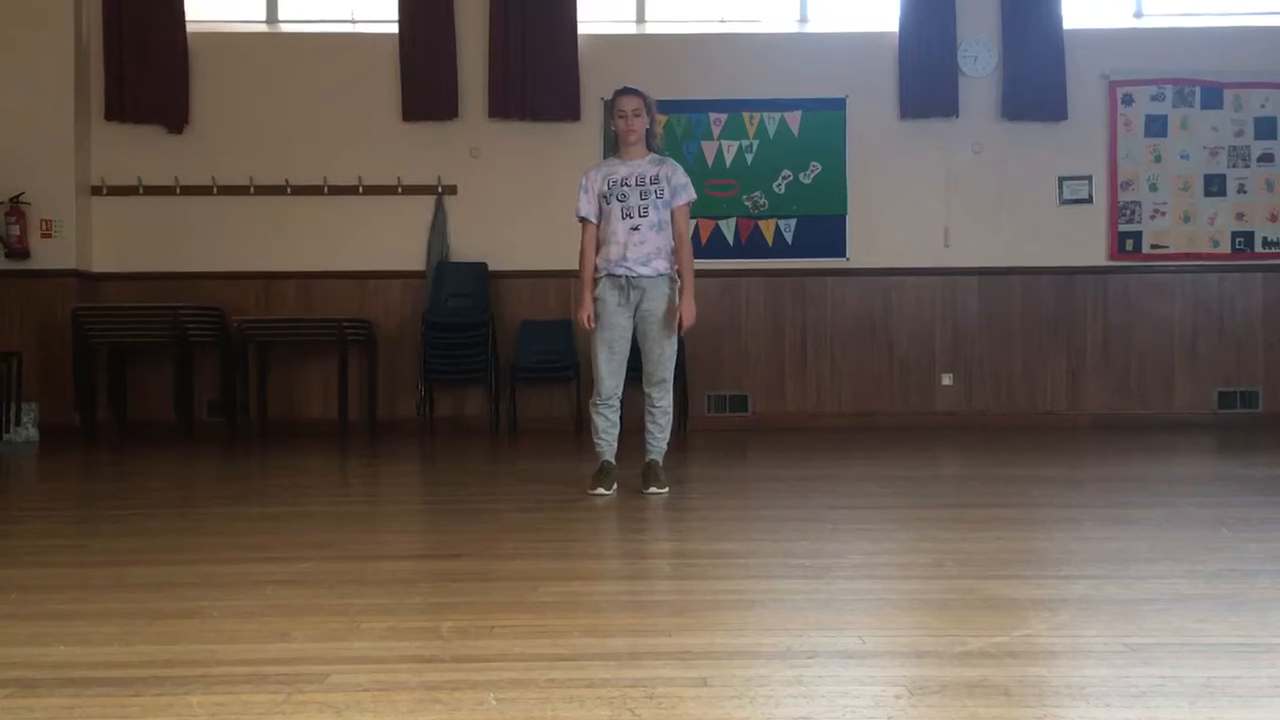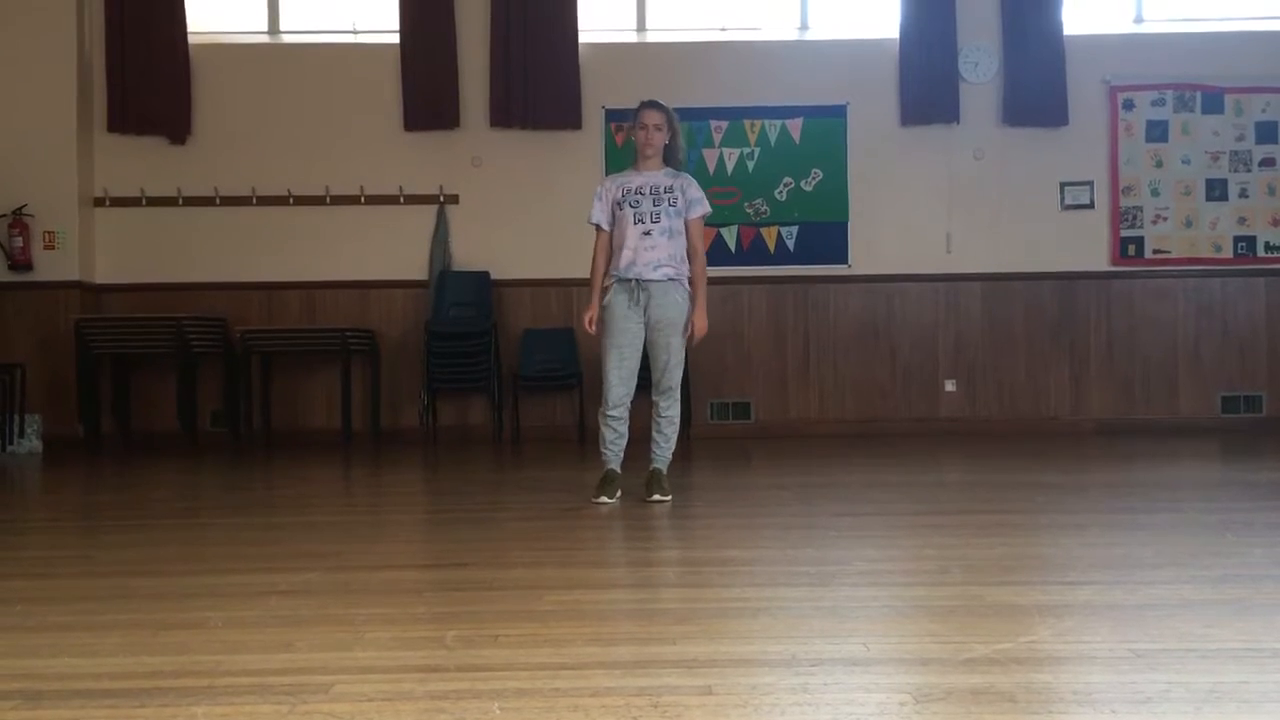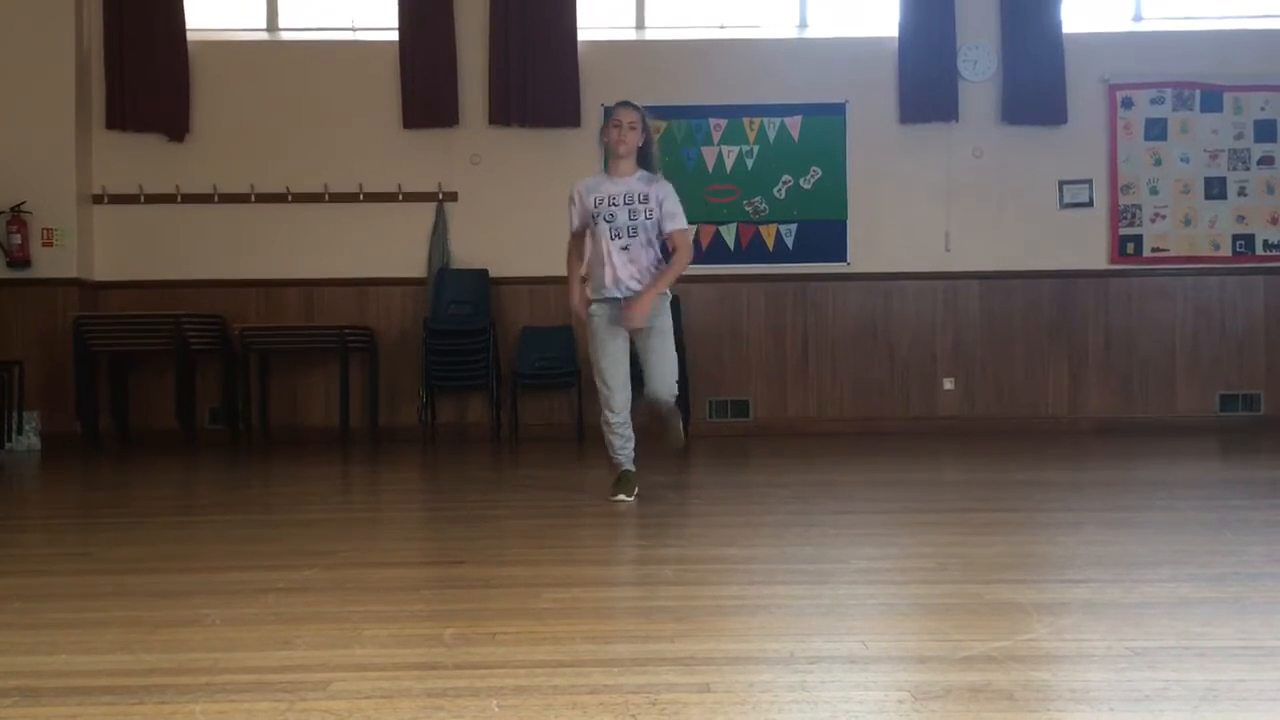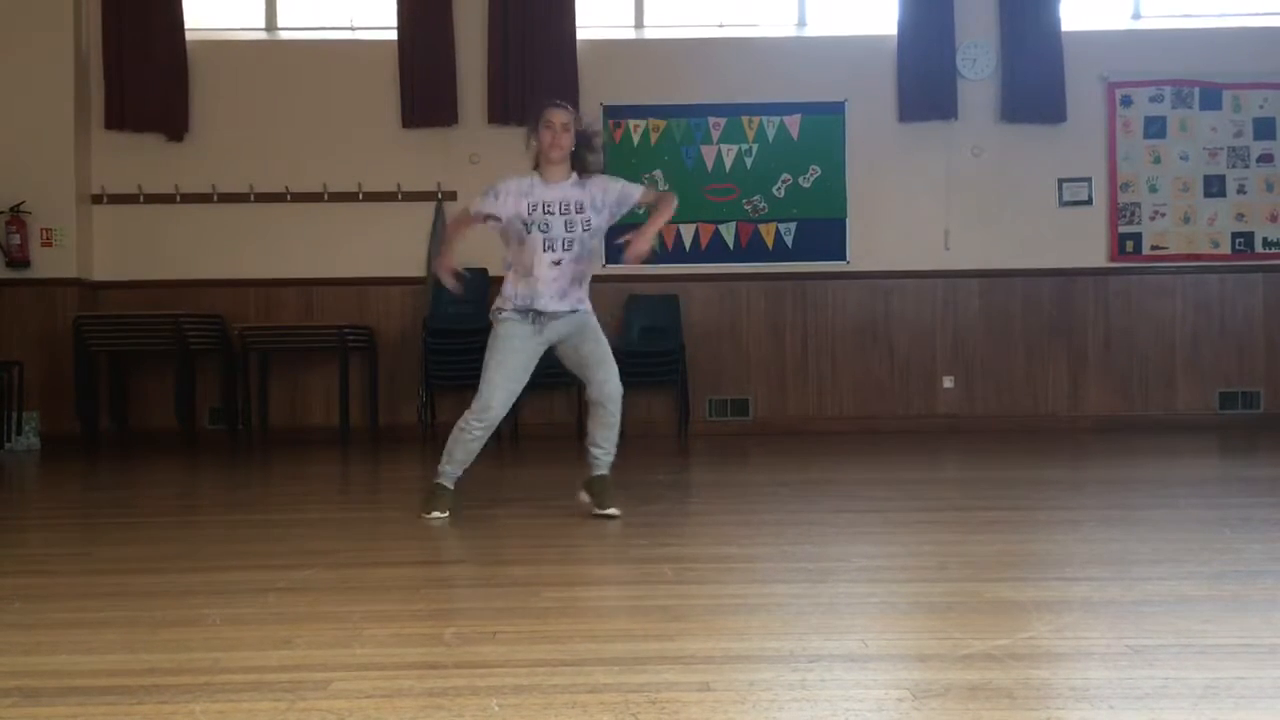
dt=1s
person 1, frame 1
left shoulder: (669, 171)
right shoulder: (597, 176)
left elbow: (682, 237)
right elbow: (589, 240)
left wrist: (687, 293)
right wrist: (585, 295)
left hip: (658, 283)
right hip: (612, 285)
left knee: (659, 379)
right knee: (606, 380)
left ankle: (654, 461)
right ankle: (606, 461)
person 1, frame 2
left shoulder: (684, 185)
right shoulder: (612, 186)
left elbow: (697, 250)
right elbow: (602, 247)
left wrist: (700, 306)
right wrist: (594, 301)
left hip: (670, 291)
right hip: (623, 292)
left knee: (667, 387)
right knee: (615, 387)
left ankle: (659, 469)
right ankle: (611, 468)
person 1, frame 3
left shoulder: (659, 189)
right shoulder: (586, 190)
left elbow: (683, 250)
right elbow: (577, 241)
left wrist: (650, 295)
right wrist: (574, 282)
left hip: (651, 302)
right hip: (604, 304)
left knee: (662, 389)
right knee: (614, 397)
left ankle: (665, 409)
right ankle: (624, 469)
person 1, frame 4
left shoulder: (600, 189)
right shoulder: (512, 191)
left elbow: (664, 199)
right elbow: (466, 216)
left wrist: (648, 231)
right wrist: (447, 253)
left hip: (574, 314)
right hip: (519, 315)
left knee: (607, 390)
right knee: (488, 408)
left ankle: (597, 478)
right ankle: (445, 482)
